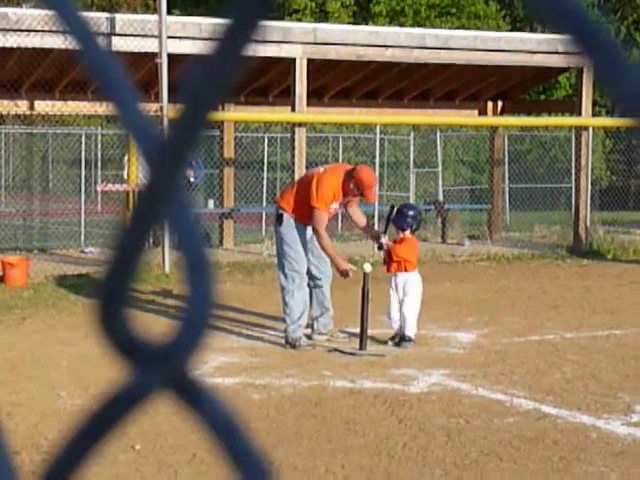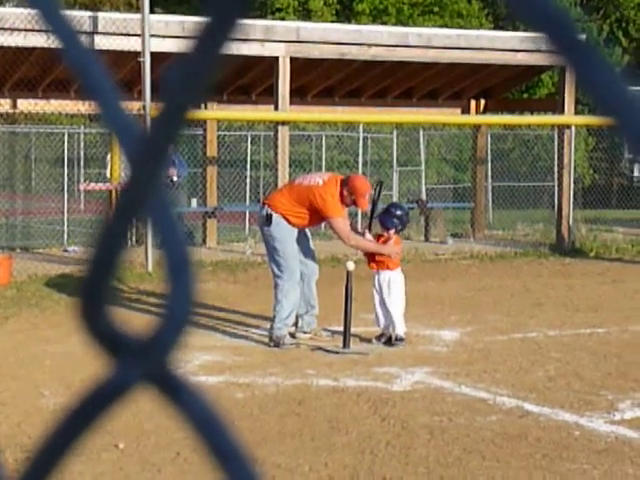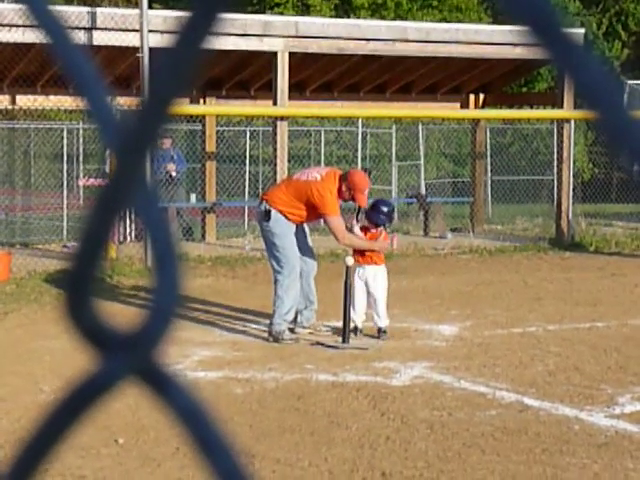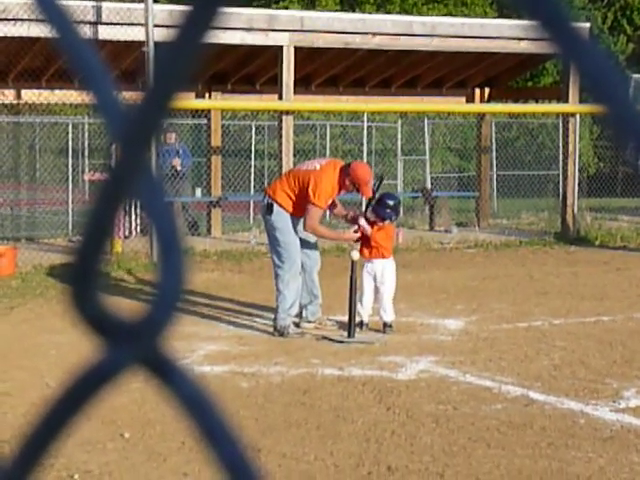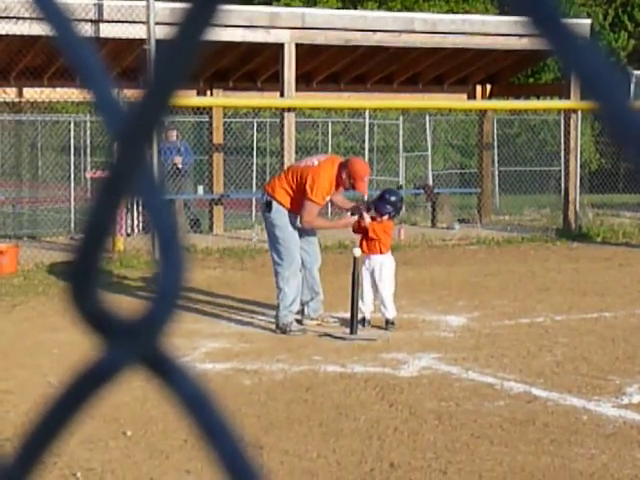
dt=0.7s
person 1, frame 1
left shoulder: (354, 180)
right shoulder: (327, 184)
left elbow: (353, 210)
right elbow: (319, 231)
left wrist: (376, 236)
right wrist: (338, 262)
left hip: (313, 221)
right hip: (291, 218)
left knee: (321, 274)
right knee: (296, 276)
left ankle: (323, 328)
right ankle: (294, 335)
person 1, frame 2
left shoulder: (341, 186)
right shoulder: (327, 195)
left elbow: (344, 224)
right elbow: (348, 238)
left wrist: (368, 241)
right wrist: (383, 249)
left hip: (294, 219)
right hip: (275, 217)
left knee: (309, 271)
right knee: (290, 275)
left ankle: (306, 326)
right ankle: (278, 333)
person 1, frame 3
left shoulder: (338, 178)
right shoulder: (325, 190)
left elbow: (334, 216)
right elbow: (342, 238)
left wrist: (355, 233)
right wrist: (375, 245)
left hip: (292, 214)
right hip: (273, 213)
left knee: (307, 266)
right knee: (289, 270)
left ankle: (304, 321)
right ankle: (278, 329)
person 1, frame 4
left shoulder: (341, 170)
right shoulder: (324, 181)
left elbow: (331, 199)
right elbow: (310, 226)
left wrist: (347, 216)
right wrist: (343, 236)
left hip: (298, 209)
right hip: (279, 208)
left knee: (311, 262)
right knee: (290, 264)
left ankle: (310, 315)
right ankle: (283, 323)
person 1, frame 5
left shoulder: (340, 167)
right shoulder: (322, 177)
left elbow: (334, 194)
right elbow: (307, 220)
left wrist: (354, 207)
right wrist: (341, 223)
left hip: (299, 206)
right hip: (278, 205)
left knee: (311, 260)
right knee: (290, 262)
left ankle: (312, 311)
right ankle: (284, 320)
person 2, frame 1
left shoulder: (410, 241)
right shoulder: (396, 242)
left elbow: (397, 251)
right elbow: (388, 260)
left wrist: (387, 243)
right wrist: (386, 248)
left hip: (410, 279)
right hip: (396, 278)
left knee: (408, 308)
right knee: (394, 308)
left ankle: (409, 336)
right ankle: (398, 332)
person 2, frame 2
left shoulder: (394, 240)
right shoulder: (377, 238)
left elbow: (382, 253)
right elbow: (368, 253)
left hip: (392, 277)
right hip: (378, 276)
left knee: (394, 307)
right knee: (379, 306)
left ankle: (399, 335)
right ankle: (385, 332)
person 2, frame 3
left shoulder: (382, 235)
right shoulder: (362, 230)
left elbow: (370, 248)
left wrist: (359, 234)
right wrist: (354, 230)
left hip: (376, 271)
right hip: (360, 270)
left knee: (378, 300)
right knee: (358, 300)
left ankle: (382, 327)
right ankle: (357, 326)
person 2, frame 4
left shoulder: (388, 228)
right shoulder: (370, 225)
left elbow: (374, 237)
left wrist: (364, 225)
right wrist: (360, 224)
left hip: (384, 265)
right hip: (369, 264)
left knee: (385, 295)
right knee: (366, 294)
left ankle: (387, 321)
right ankle: (363, 320)
person 2, frame 5
left shoulder: (386, 225)
right shoulder: (372, 220)
left elbow: (368, 225)
right elbow: (356, 227)
left wrist: (364, 213)
right wrist: (360, 216)
left hip: (383, 261)
right hip: (368, 260)
left knee: (385, 291)
right knee: (366, 290)
left ankle: (390, 318)
right ankle: (365, 316)
